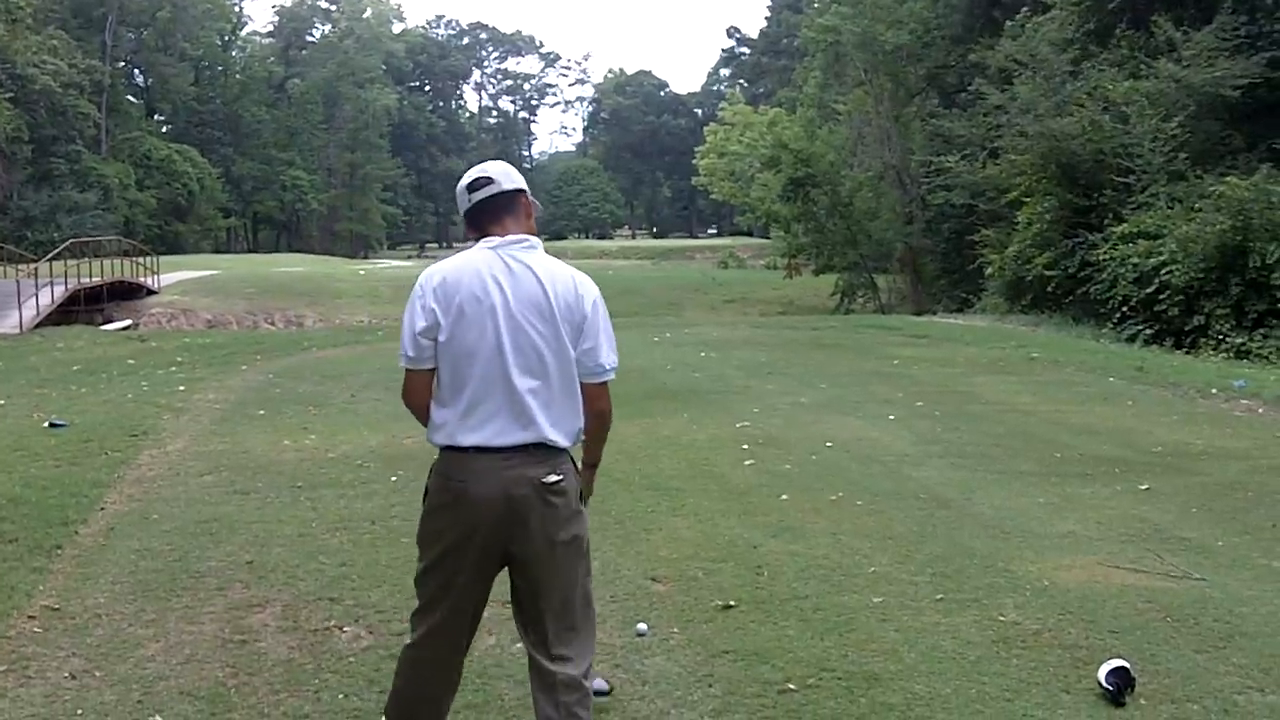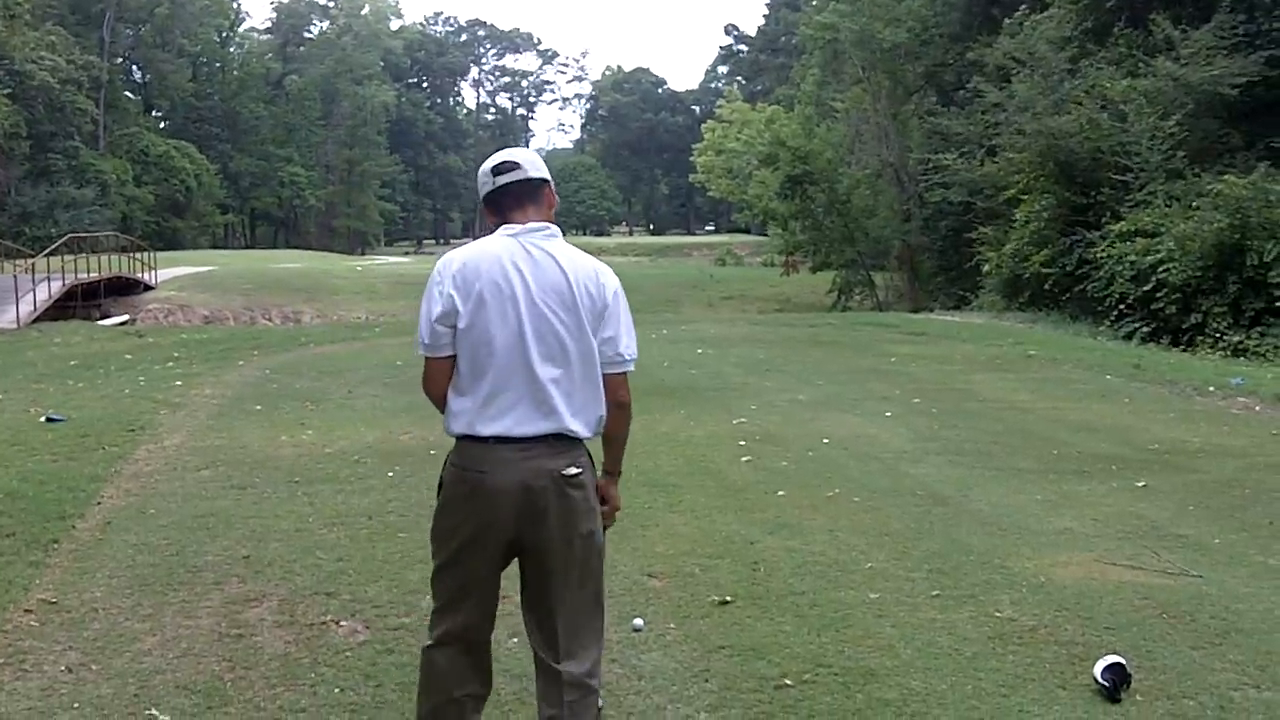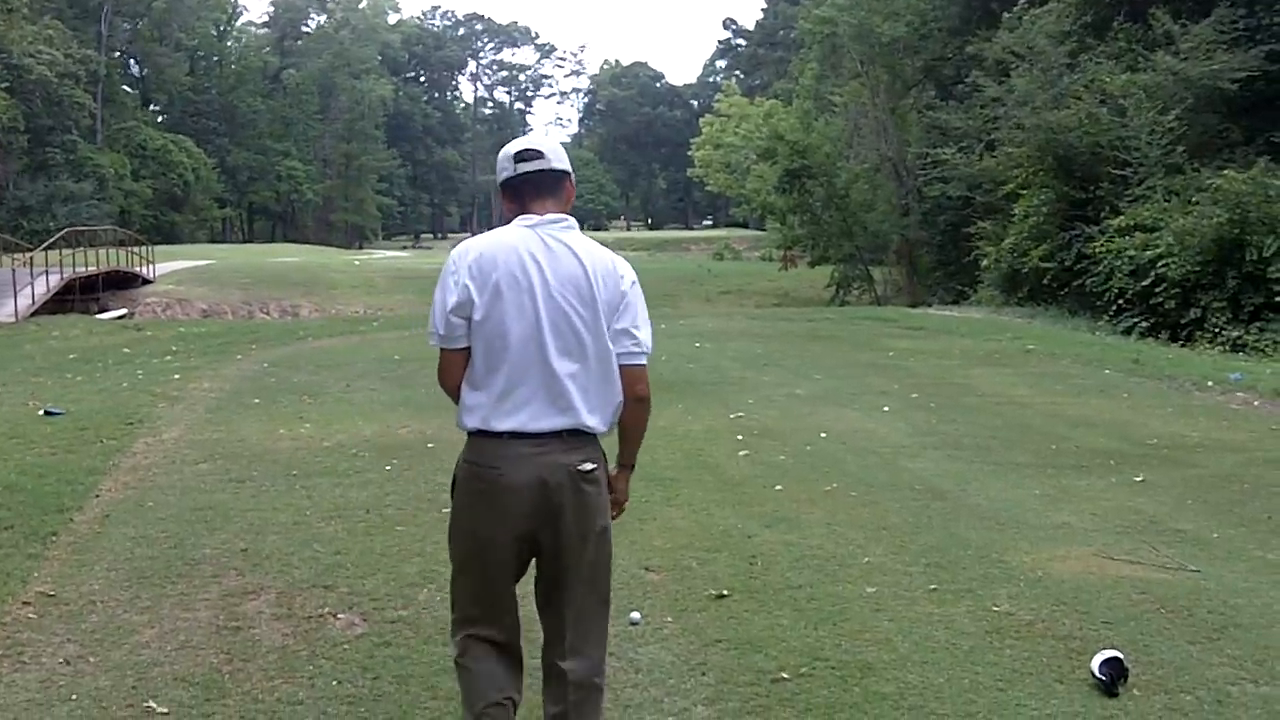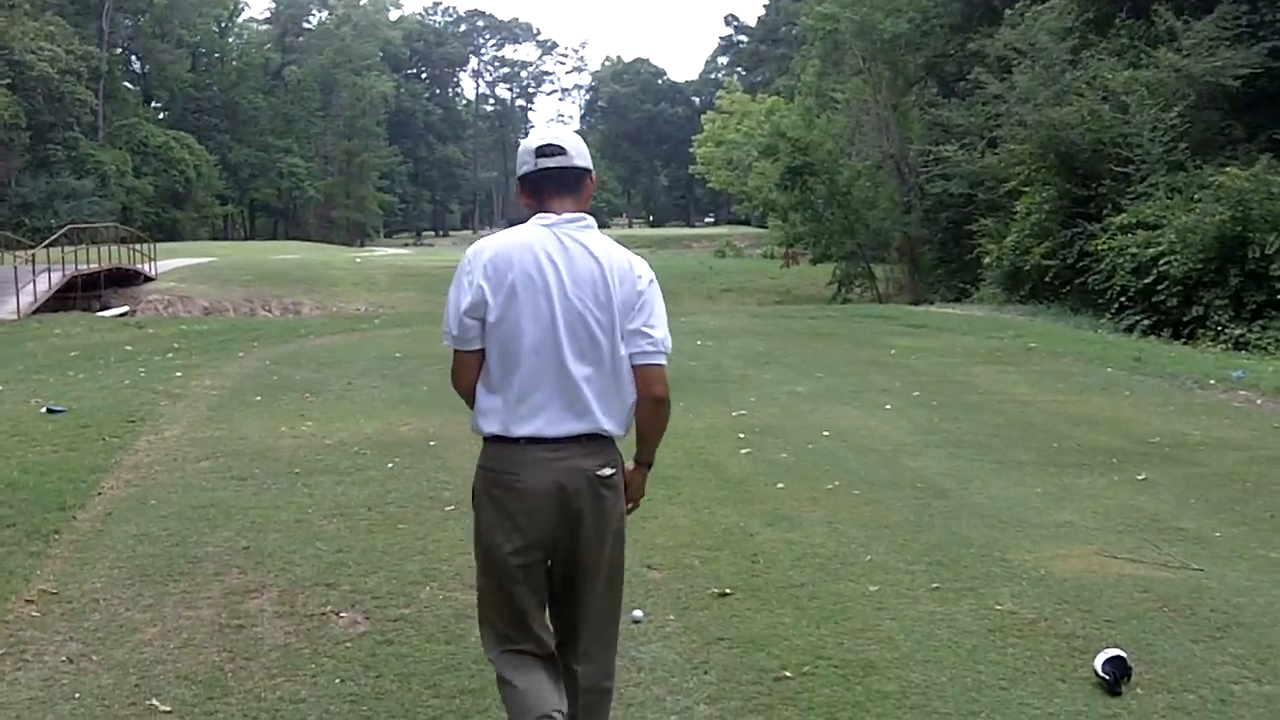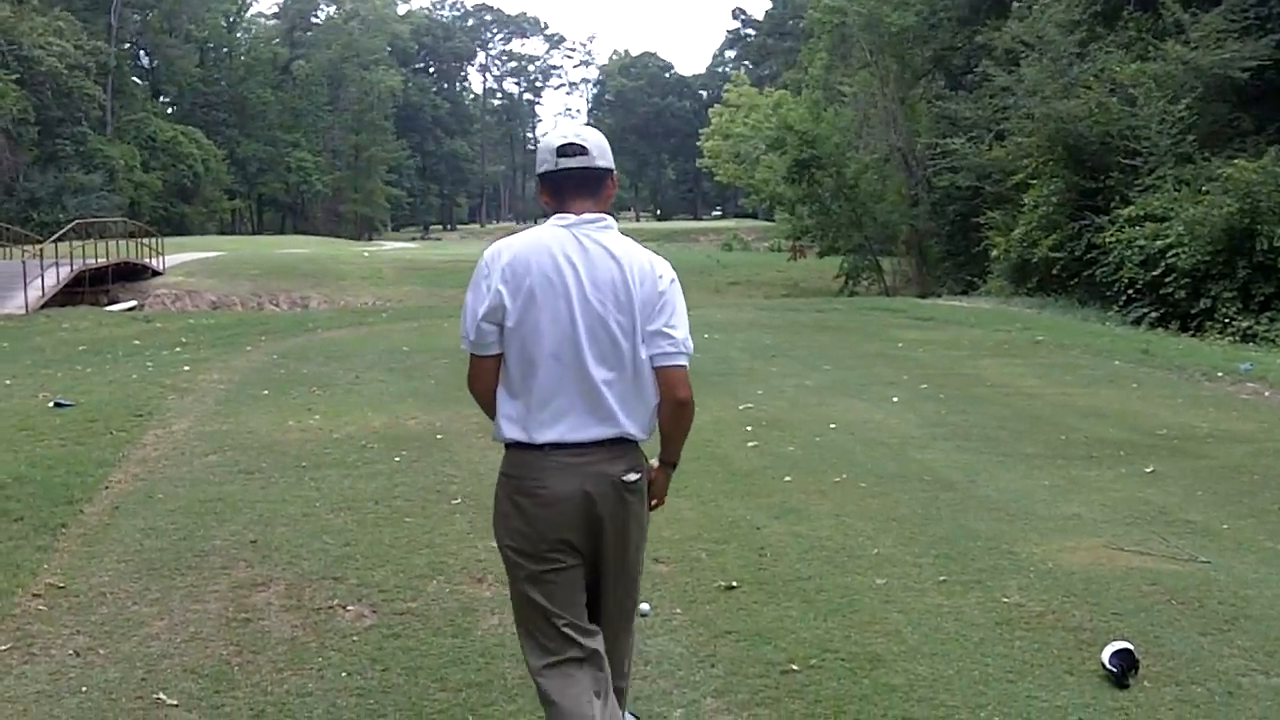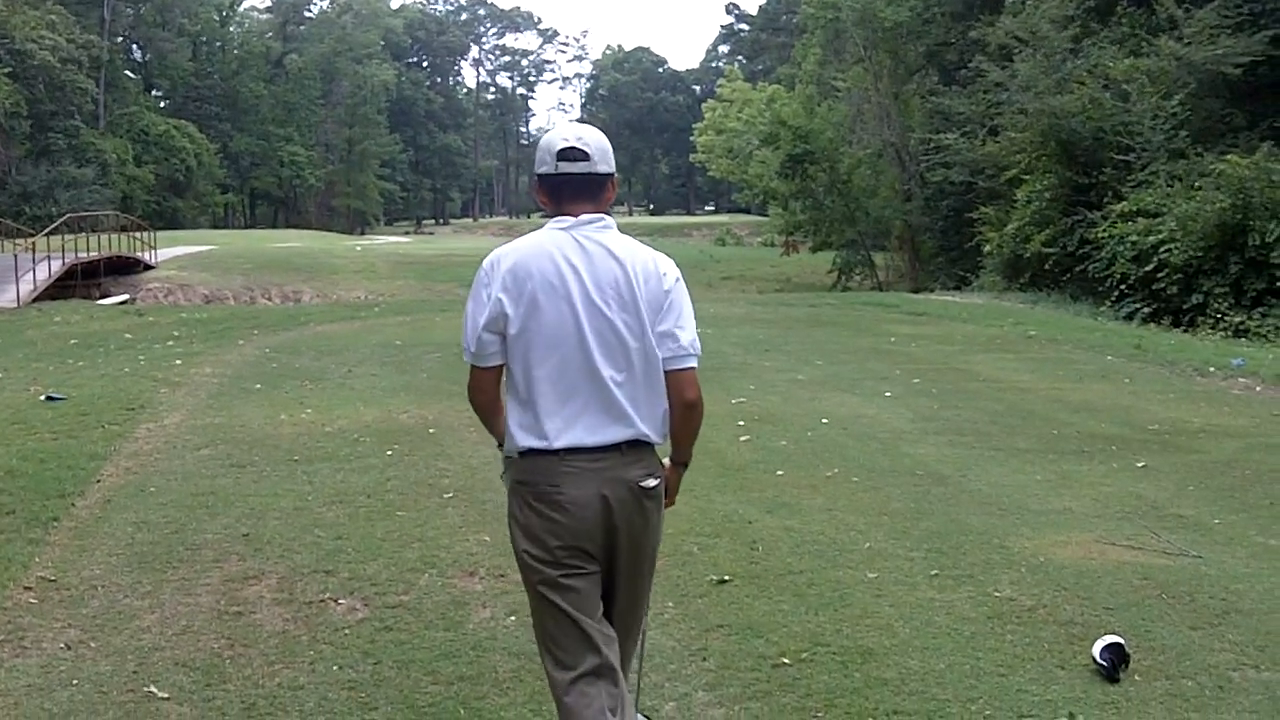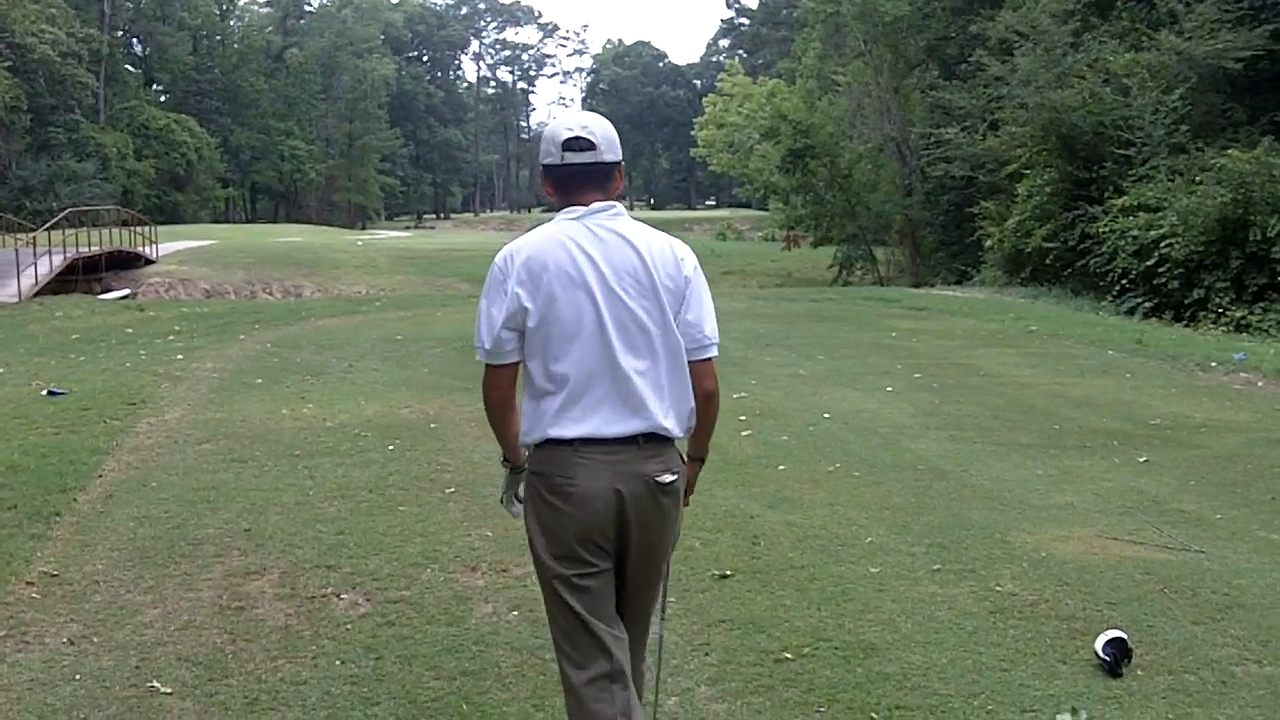
dt=0.1s
person 1, frame 1
left shoulder: (439, 281)
right shoulder: (575, 286)
left elbow: (416, 395)
right elbow: (598, 405)
right wrist: (587, 472)
left hip: (461, 479)
right hip: (546, 480)
left knee: (439, 628)
right knee: (562, 651)
person 1, frame 2
left shoulder: (456, 267)
right shoulder: (594, 275)
left elbow: (436, 383)
right elbow: (618, 396)
right wrist: (610, 475)
left hip: (476, 470)
right hip: (563, 472)
left knee: (457, 632)
right knee: (571, 647)
person 1, frame 3
left shoulder: (471, 257)
right shoulder: (611, 268)
left elbow: (451, 374)
right elbow: (636, 390)
right wrist: (624, 468)
left hip: (492, 465)
right hip: (578, 466)
left knee: (484, 632)
right knee: (578, 642)
person 1, frame 4
left shoulder: (487, 257)
right shoulder: (628, 268)
left elbow: (465, 376)
right elbow: (654, 390)
right wrist: (642, 464)
left hip: (510, 471)
right hip: (594, 471)
left knee: (517, 643)
right knee: (589, 645)
person 1, frame 5
left shoulder: (504, 259)
right shoulder: (649, 269)
left elbow: (482, 377)
right elbow: (676, 393)
right wrist: (666, 465)
left hip: (536, 476)
right hip: (618, 473)
left knee: (563, 652)
right knee: (604, 643)
person 1, frame 6
left shoulder: (506, 265)
right shoulder: (654, 268)
left elbow: (483, 389)
right elbow: (686, 395)
right wrist: (678, 465)
left hip: (548, 483)
right hip: (633, 476)
left knee: (582, 662)
right knee: (612, 646)
person 1, frame 7
left shoulder: (519, 260)
right shoulder: (670, 254)
left elbow: (499, 390)
right elbow: (705, 383)
left wrist: (514, 459)
right wrist: (694, 459)
left hip: (565, 475)
right hip: (653, 469)
left knee: (590, 658)
right knee: (627, 637)
